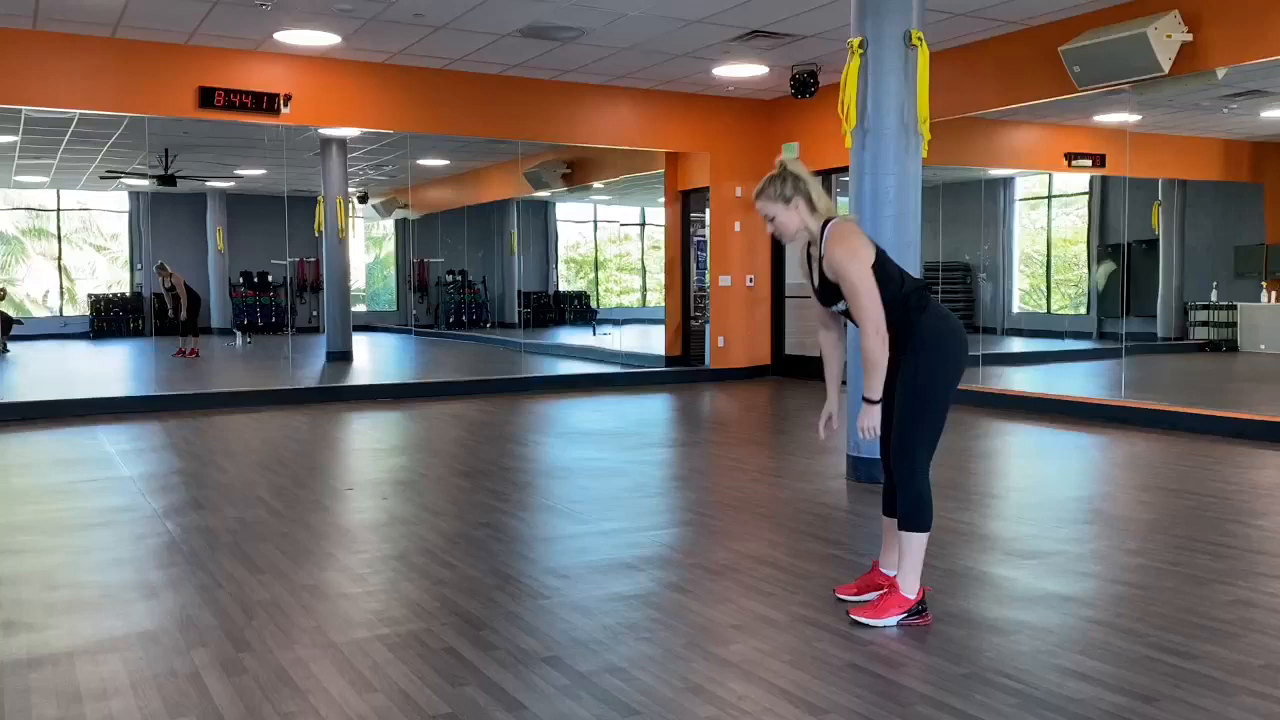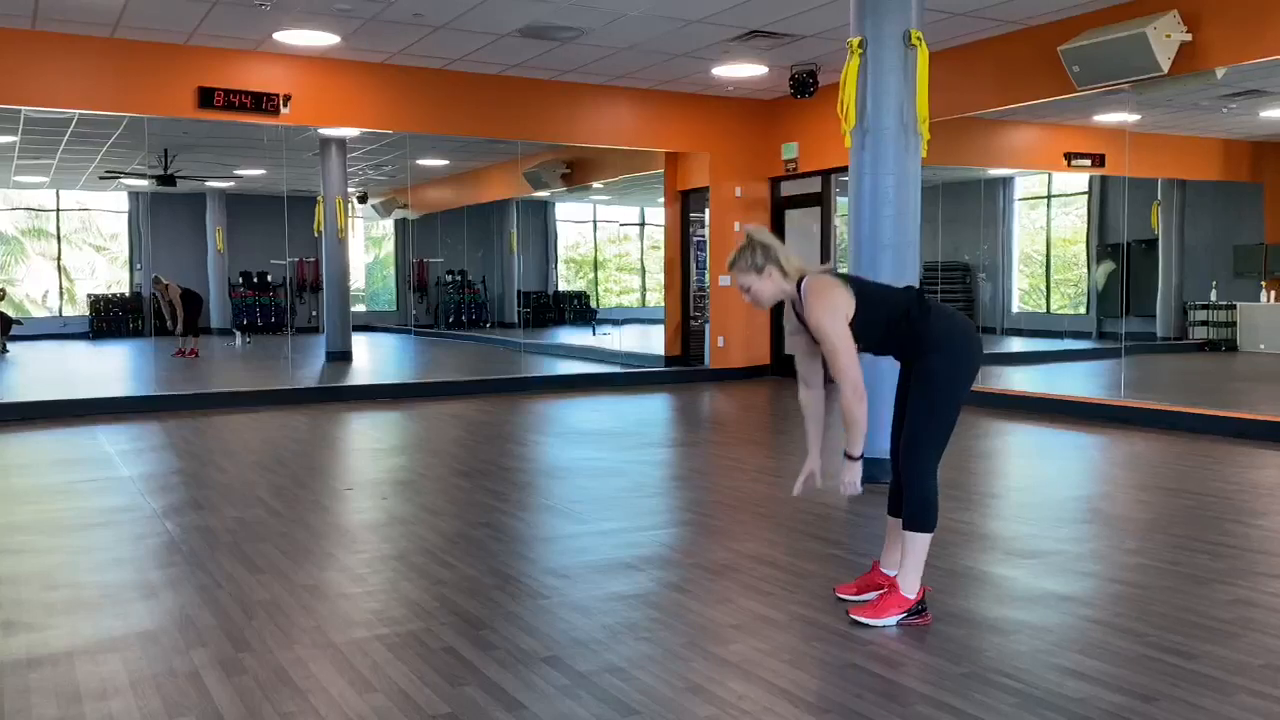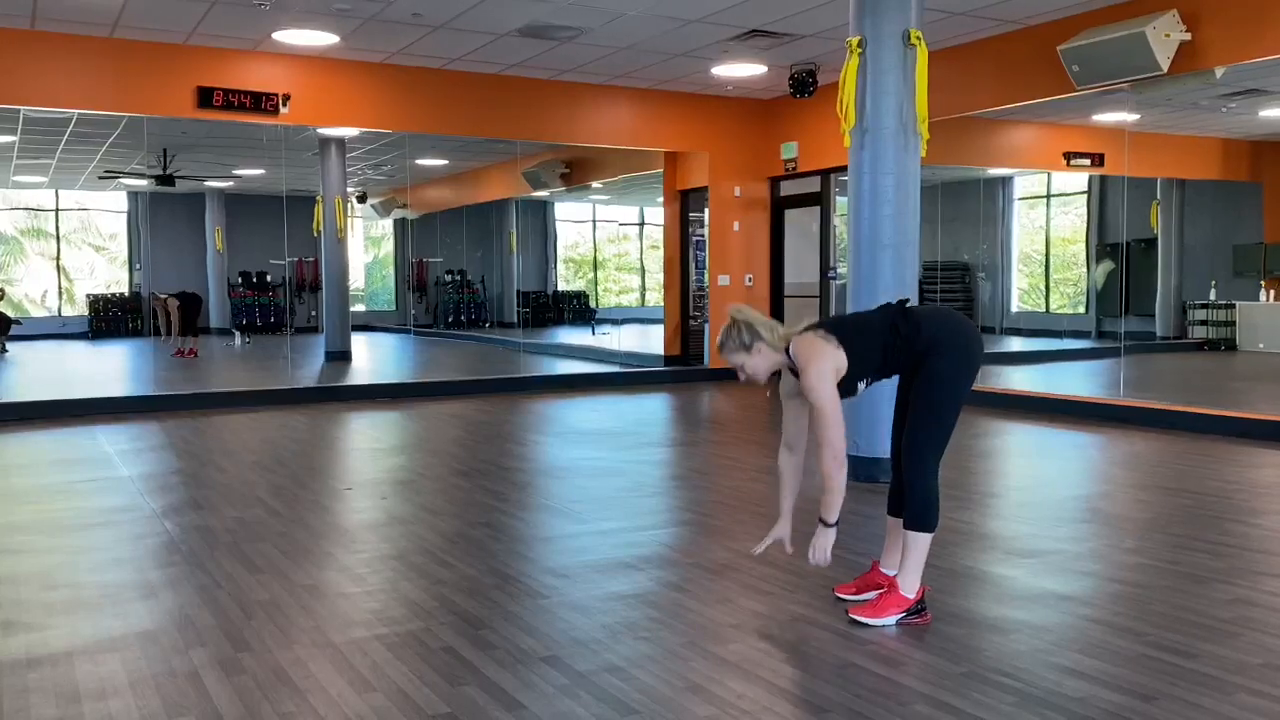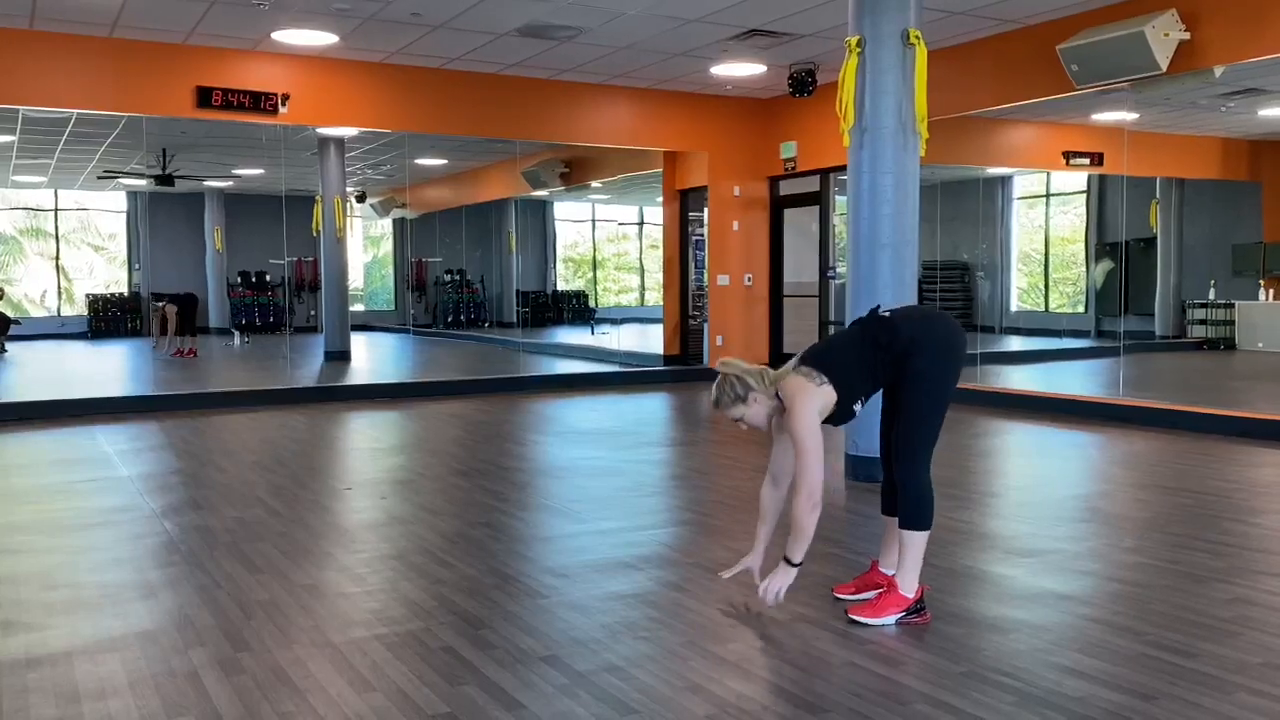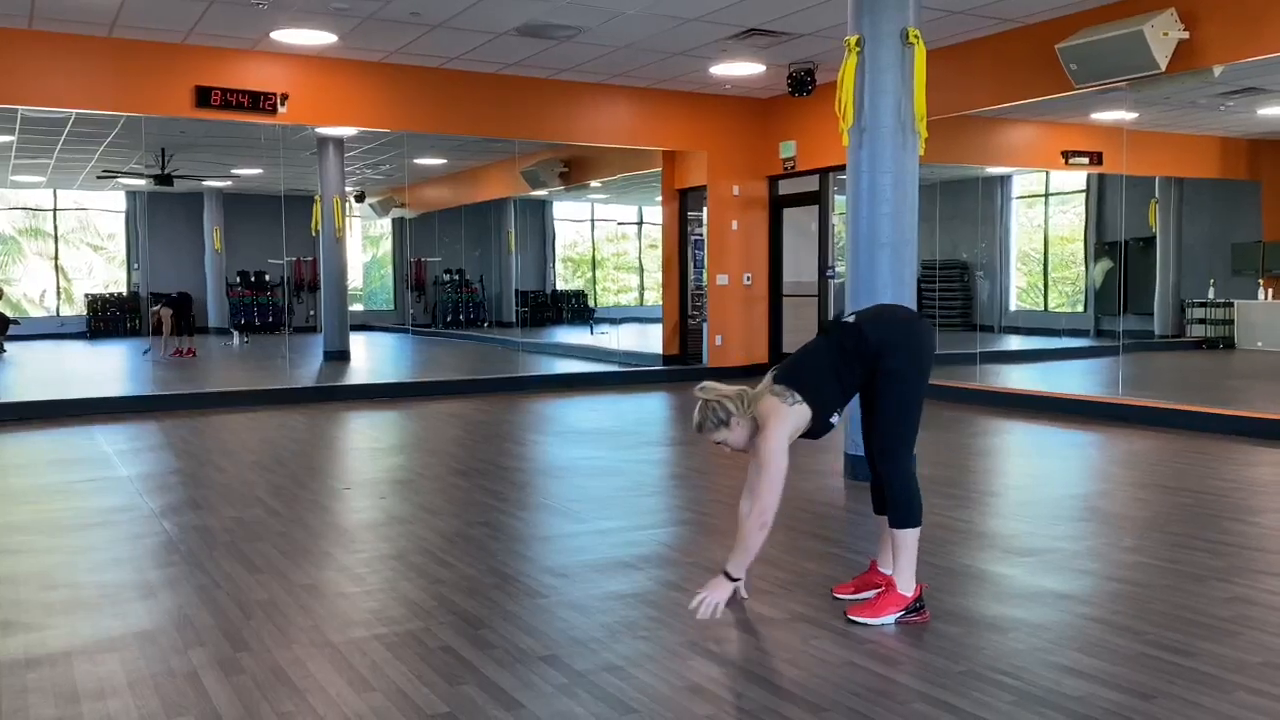
dt=0.2s
person 1, frame 1
left shoulder: (840, 246)
right shoulder: (815, 251)
left elbow: (876, 332)
right elbow: (830, 329)
left wrist: (870, 402)
right wrist: (832, 397)
left hip: (934, 346)
right hip: (910, 349)
left knee: (909, 464)
right knee: (894, 461)
left ankle: (909, 595)
right ankle: (887, 572)
person 1, frame 2
left shoulder: (819, 302)
right shoulder: (796, 307)
left elbow: (853, 391)
right elbow: (810, 385)
left wrist: (853, 457)
right wrist: (813, 454)
left hip: (948, 346)
right hip: (922, 352)
left knee: (917, 461)
right knee: (903, 458)
left ankle: (909, 595)
right ankle: (888, 573)
person 1, frame 3
left shoulder: (811, 364)
right shoulder: (790, 367)
left elbow: (835, 457)
right elbow: (791, 447)
left wrist: (826, 525)
right wrist: (784, 520)
left hip: (950, 344)
right hip: (924, 351)
left knee: (917, 466)
right knee: (903, 462)
left ankle: (907, 594)
right ankle: (887, 571)
person 1, frame 4
left shoulder: (800, 404)
right shoulder: (781, 400)
left elbow: (809, 498)
right elbow: (774, 483)
left wrist: (790, 565)
right wrist: (757, 553)
left hip: (933, 342)
right hip: (907, 347)
left knee: (909, 466)
right knee: (893, 463)
left ankle: (906, 593)
right ankle: (886, 573)
person 1, frame 5
left shoulder: (773, 424)
right shoulder: (757, 412)
left elbow: (760, 516)
right elbow: (752, 497)
left wrist: (728, 579)
right wrist: (737, 569)
left hip: (900, 341)
right hip: (876, 342)
left knee: (893, 464)
right knee: (878, 463)
left ankle: (904, 593)
right ankle: (884, 571)
